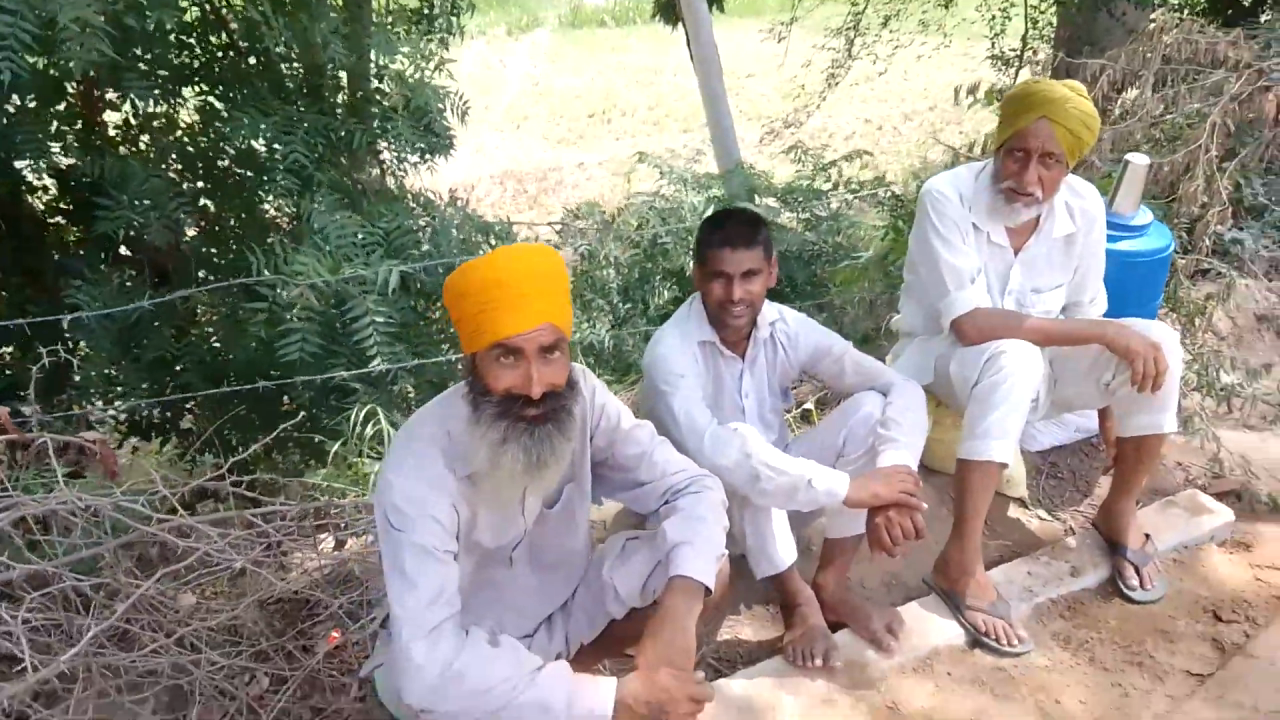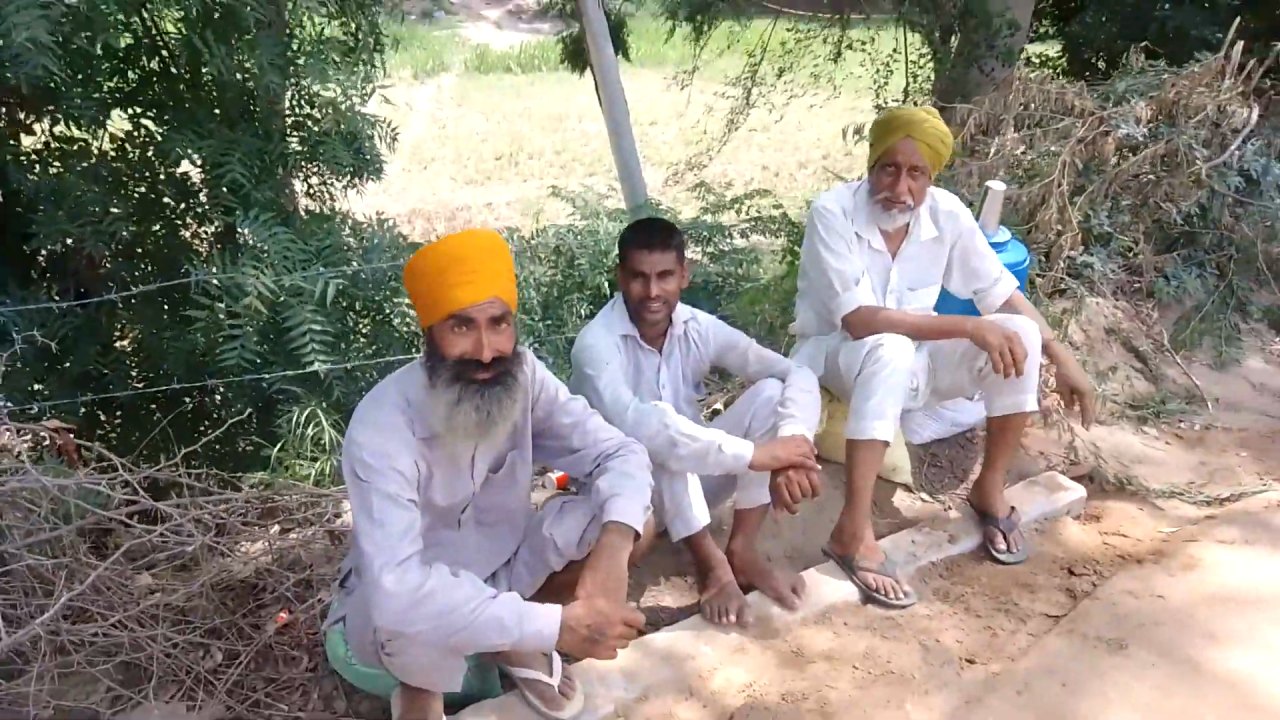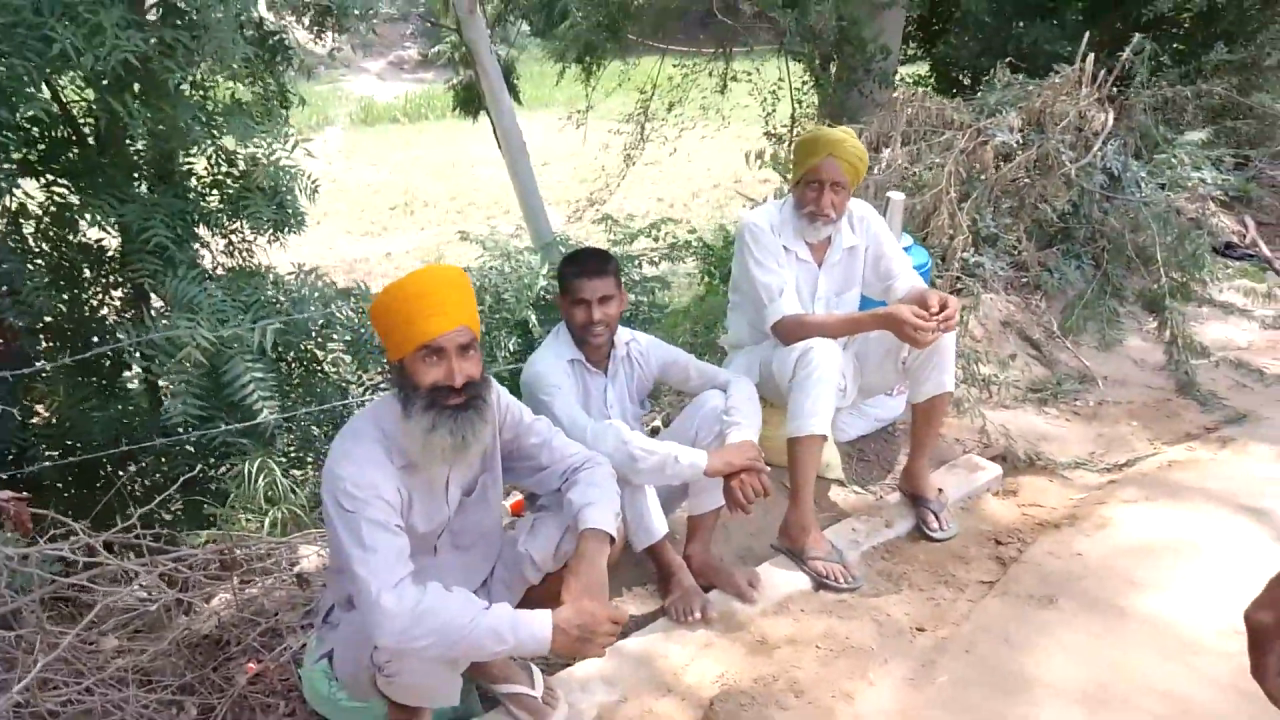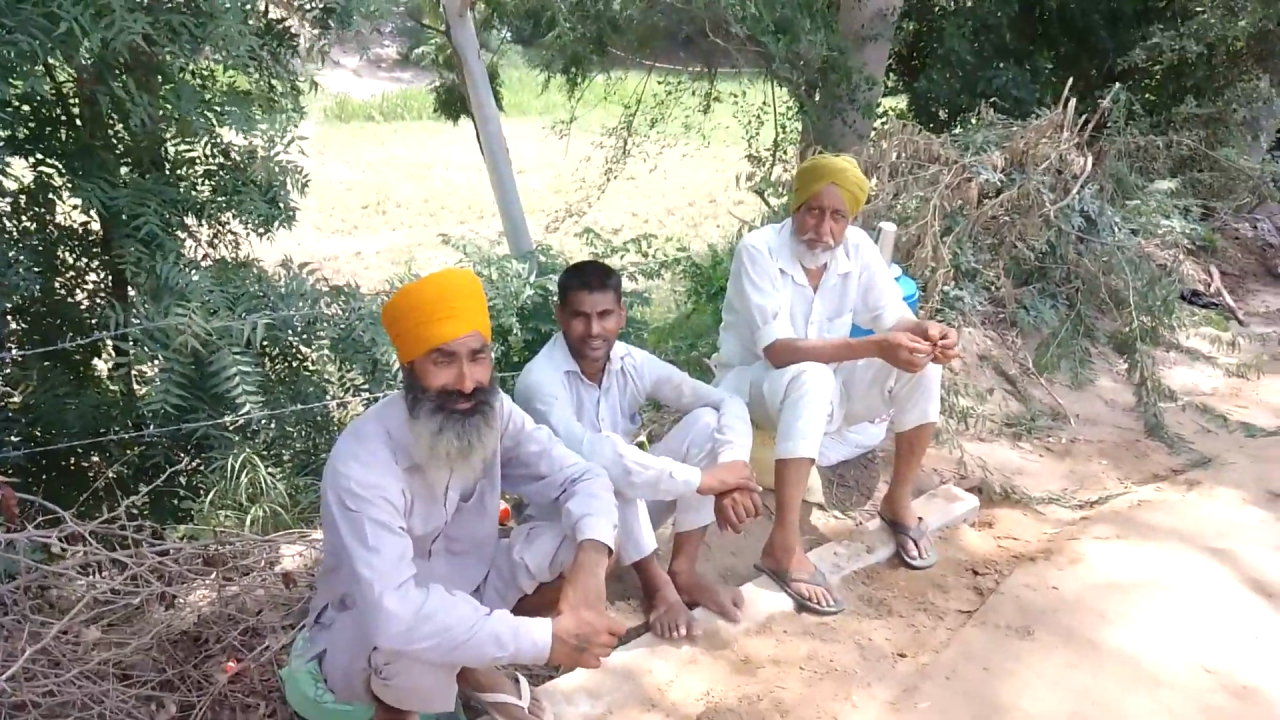
dt=1s
person 1, frame 1
left shoulder: (1083, 206)
right shoulder: (947, 197)
left elbow: (1081, 317)
right elbow: (971, 324)
left wrist: (1110, 404)
right wrist: (1106, 334)
left hip: (1031, 362)
right hip: (940, 356)
left knee: (1155, 344)
right knee: (1013, 358)
left ankle: (1119, 512)
right ankle: (960, 562)
person 1, frame 2
left shoulder: (946, 213)
right shoulder: (833, 211)
left elbow: (999, 292)
right elbow: (859, 319)
left wrist: (1059, 356)
right wrist: (968, 327)
left hip: (912, 356)
right hip: (835, 354)
left knee: (1020, 337)
right knee: (890, 350)
left ankle: (989, 489)
right ankle: (853, 531)
person 1, frame 3
left shoulder: (862, 219)
right shoulder: (760, 227)
left elbow: (905, 287)
right elbow: (786, 327)
left wrist: (929, 299)
right wrist: (882, 320)
left hip: (837, 360)
right hip: (765, 362)
left knee: (934, 332)
right knee: (819, 354)
left ankle: (917, 473)
right ankle: (799, 524)
person 1, frame 4
left shoulder: (858, 247)
right shoulder: (758, 249)
left elbow: (893, 318)
right elbow: (778, 350)
left wrist: (924, 331)
right wrist: (875, 347)
left hip: (822, 386)
right hip: (753, 381)
left knee: (922, 362)
right knee: (811, 378)
left ankle: (899, 500)
right ankle: (783, 546)
person 2, frame 1
left shoulder: (579, 395)
right shoulder: (420, 465)
left elbow: (693, 488)
right elbow: (431, 664)
left wrist: (679, 610)
left hip: (561, 605)
right hip: (465, 650)
left knee: (704, 569)
left ankle: (566, 678)
person 2, frame 2
left shoulder: (522, 374)
right shoulder: (382, 426)
left elbow: (621, 454)
right elbow: (397, 591)
left wrist: (613, 548)
right wrist: (556, 625)
left hip: (502, 564)
right hip: (405, 598)
left knee: (633, 520)
right knee: (420, 621)
left ankle: (512, 639)
person 2, frame 3
left shoulder: (487, 402)
right shoulder: (359, 460)
left elbow: (585, 467)
right elbow: (393, 614)
left wrist: (592, 552)
right wrist: (547, 630)
left hip: (475, 588)
right hip: (374, 629)
left knee: (589, 523)
right knee: (416, 640)
left ankle: (487, 656)
person 2, frame 4
left shoulder: (490, 411)
right shoulder: (363, 461)
left elbow: (584, 478)
right elbow: (394, 614)
left wrist: (591, 563)
right wrist: (546, 638)
left hip: (466, 593)
right hip: (366, 630)
left knee: (584, 538)
right knee: (419, 645)
left ankle: (473, 665)
person 3, frame 1
left shoulder: (788, 329)
right shoulder: (671, 351)
left elbow: (902, 389)
right elbow: (711, 453)
left wrist: (892, 479)
right wrist: (846, 488)
left hip: (779, 489)
left knee: (870, 407)
right knee: (735, 458)
left ankle: (830, 588)
right ankle: (797, 600)
person 3, frame 2
left shoulder: (699, 328)
right shoulder: (596, 344)
left elbow: (798, 375)
right elbow: (633, 423)
left wrist: (792, 443)
right wrist: (751, 453)
left hip: (691, 479)
left knee: (771, 392)
right knee: (657, 440)
left ankle: (742, 552)
right ankle: (711, 564)
person 3, frame 3
left shoulder: (639, 348)
right shoulder: (544, 371)
left elbow: (737, 384)
right elbow: (592, 443)
left wrist: (739, 452)
right wrist: (705, 461)
left hip: (642, 491)
left knee: (714, 402)
right knee: (615, 456)
left ankle: (698, 554)
right ankle: (670, 568)
person 3, frame 4
left shoulder: (633, 363)
right shoulder: (539, 380)
left elbow: (728, 404)
right elbow: (588, 454)
left wrist: (730, 472)
right wrist: (699, 478)
left hip: (630, 505)
left knee: (706, 422)
right knee: (606, 467)
left ankle: (683, 572)
right ankle: (655, 584)
